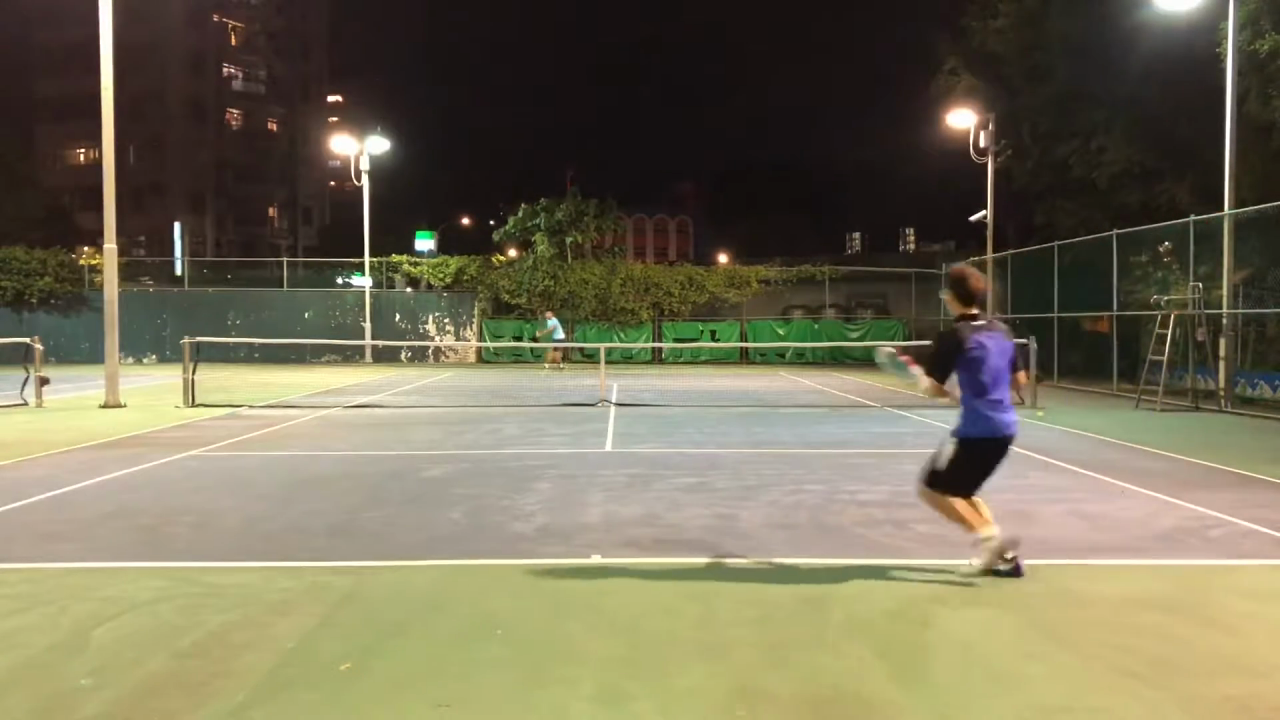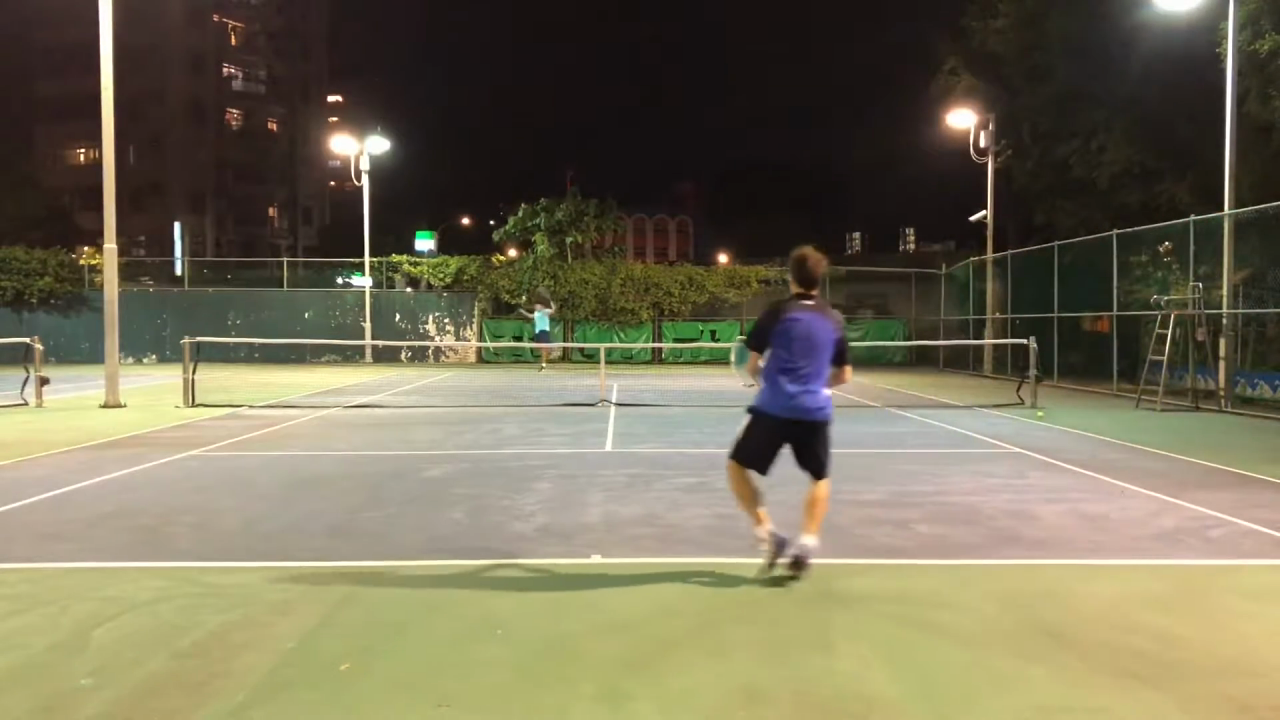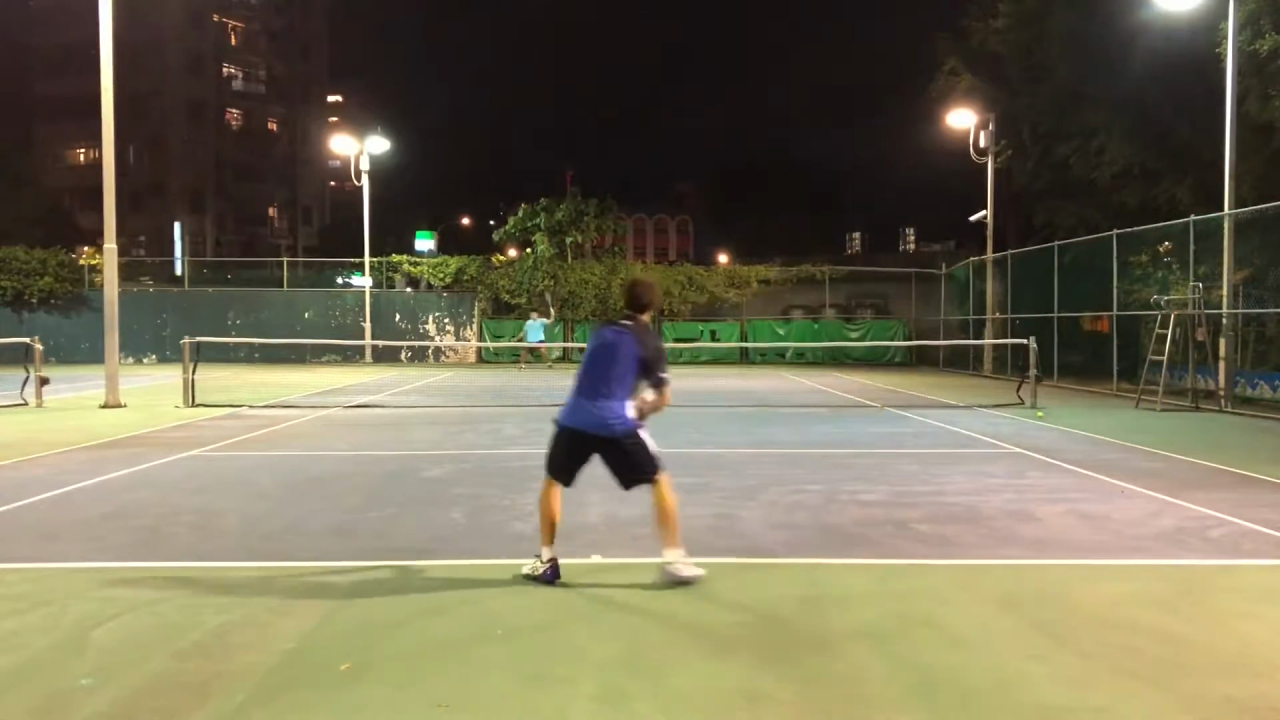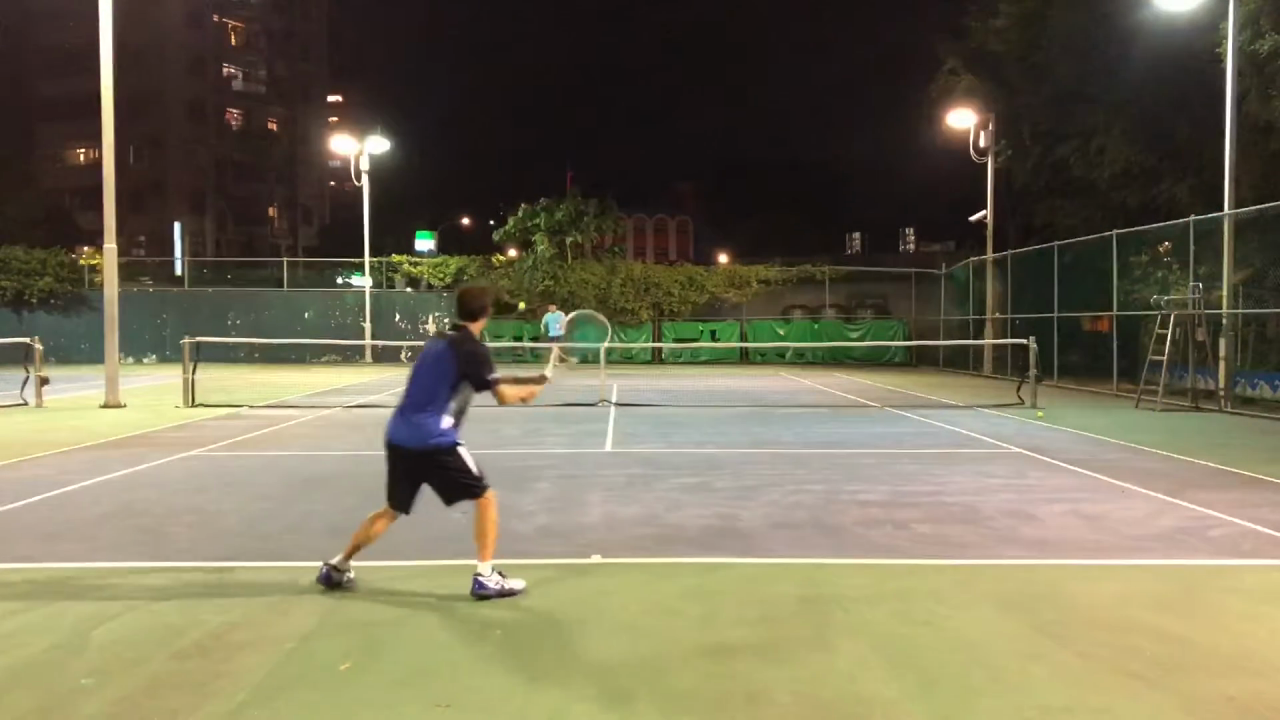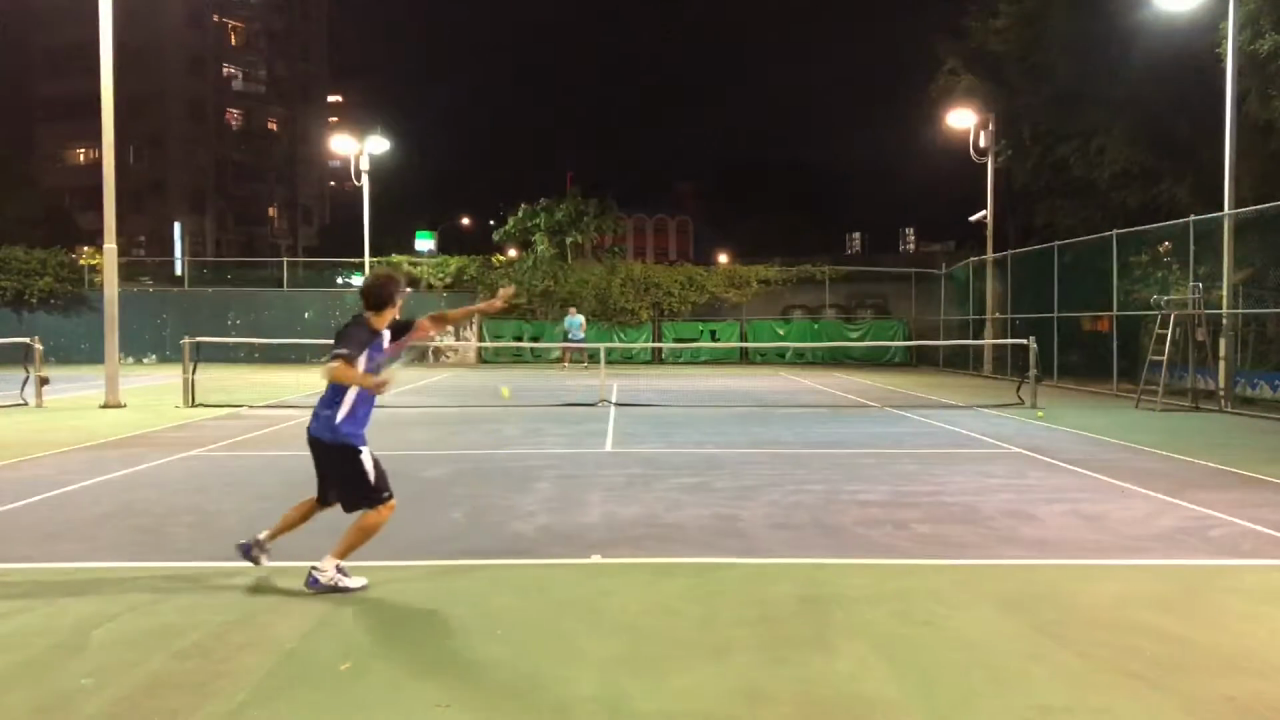
dt=0.4s
person 1, frame 1
left shoulder: (953, 335)
right shoulder: (1003, 331)
left elbow: (935, 388)
right elbow: (1019, 381)
left hip: (979, 430)
right hip: (1005, 427)
left knee: (931, 490)
right knee: (964, 494)
left ankle: (991, 537)
right ankle: (1004, 556)
person 1, frame 2
left shoulder: (777, 311)
right shoulder: (834, 320)
left elbow: (753, 363)
right elbow: (843, 376)
left wrist: (761, 376)
left hip: (773, 408)
right hip: (815, 412)
left knee: (737, 470)
right knee: (820, 480)
left ankle: (768, 536)
right ankle: (806, 544)
person 1, frame 3
left shoulder: (601, 331)
right shoulder: (649, 342)
right elbow: (662, 398)
right wrist: (642, 409)
left hip: (575, 421)
right hip: (615, 425)
left knee: (551, 485)
right knee: (661, 484)
left ankle: (547, 560)
right ankle: (674, 559)
person 1, frame 4
left shoulder: (440, 341)
right shoulder: (472, 349)
left elbow: (481, 380)
right elbow: (503, 395)
left wrist: (527, 380)
right wrist: (529, 391)
left hip: (398, 436)
right hip: (433, 440)
left knee: (392, 510)
right knee: (486, 500)
left ankle: (336, 566)
right ankle: (485, 576)
person 1, frame 5
left shoulder: (384, 330)
right shoulder: (356, 333)
left elbow: (433, 320)
right elbow: (333, 370)
left wrist: (483, 307)
right wrist: (366, 381)
left hip: (328, 432)
right hip: (340, 436)
left knee: (326, 500)
right knee: (383, 505)
left ankle: (260, 542)
right ankle: (326, 570)
